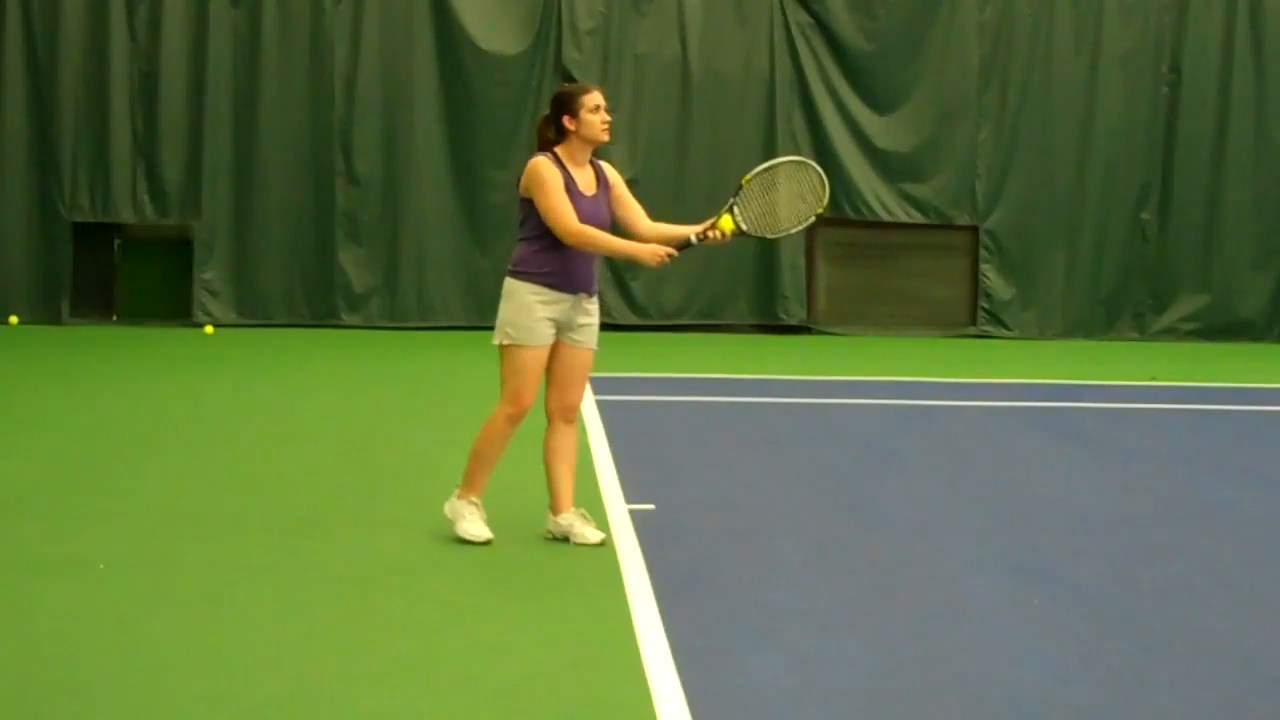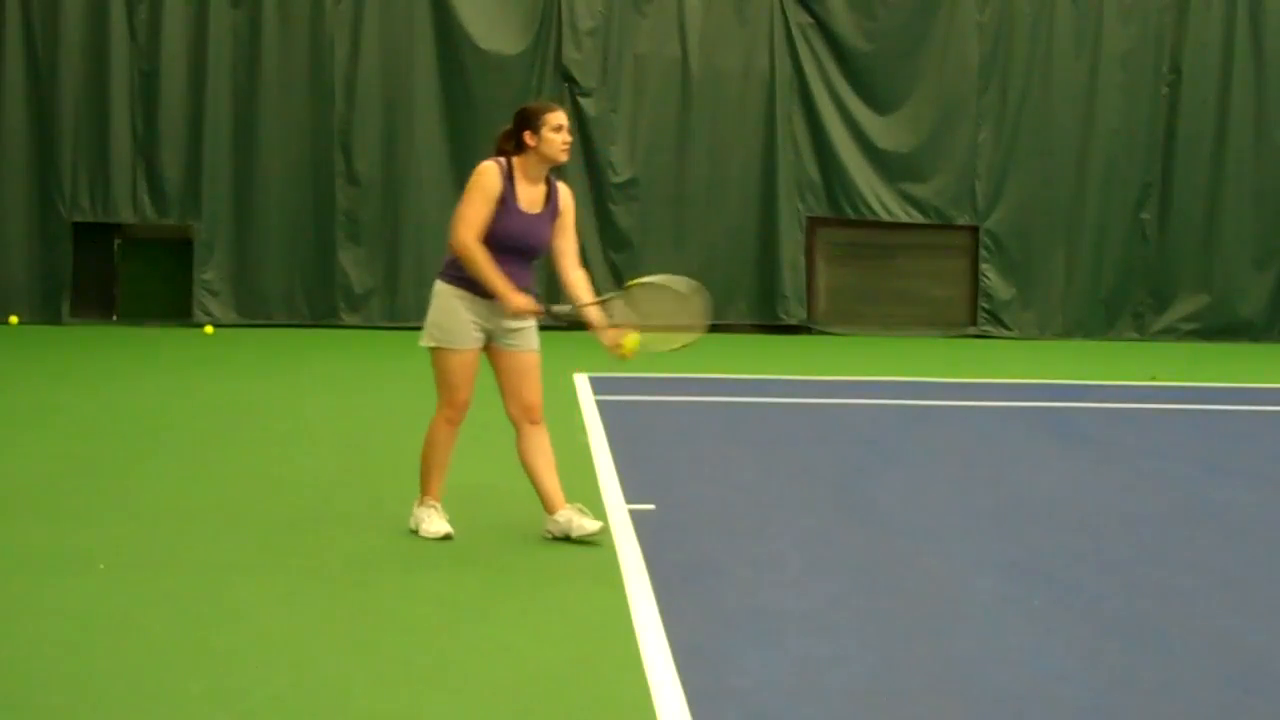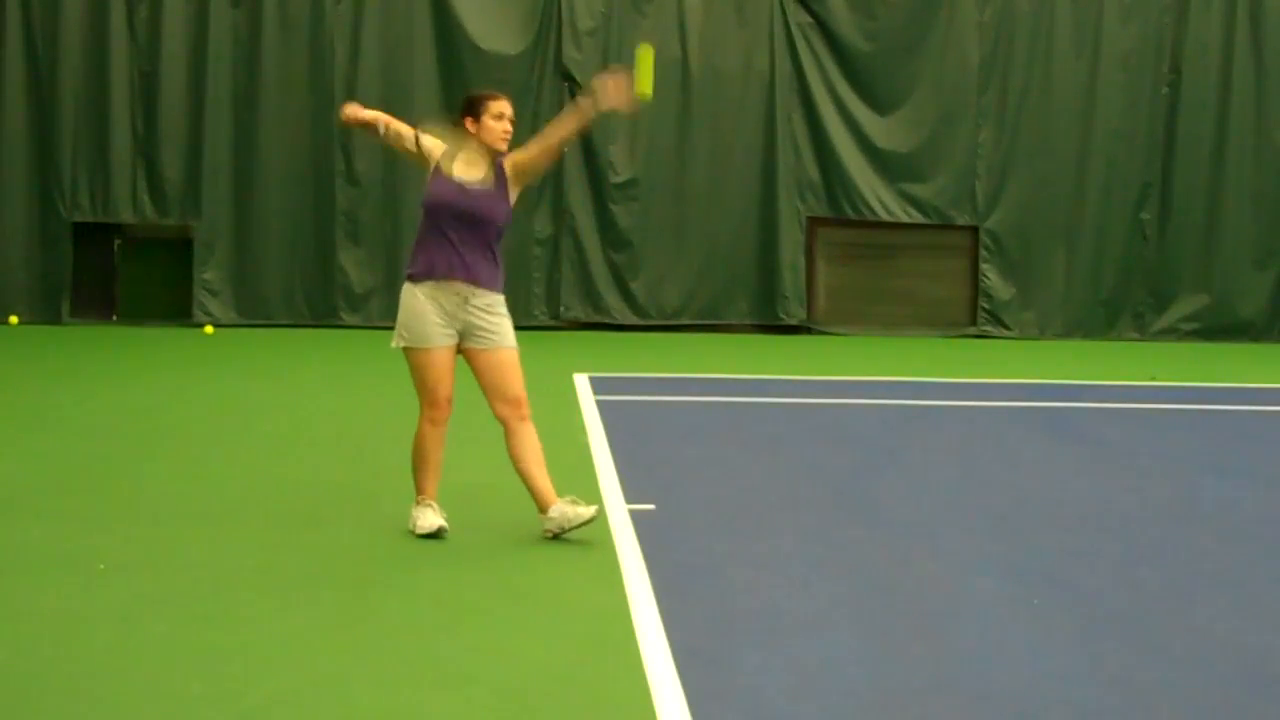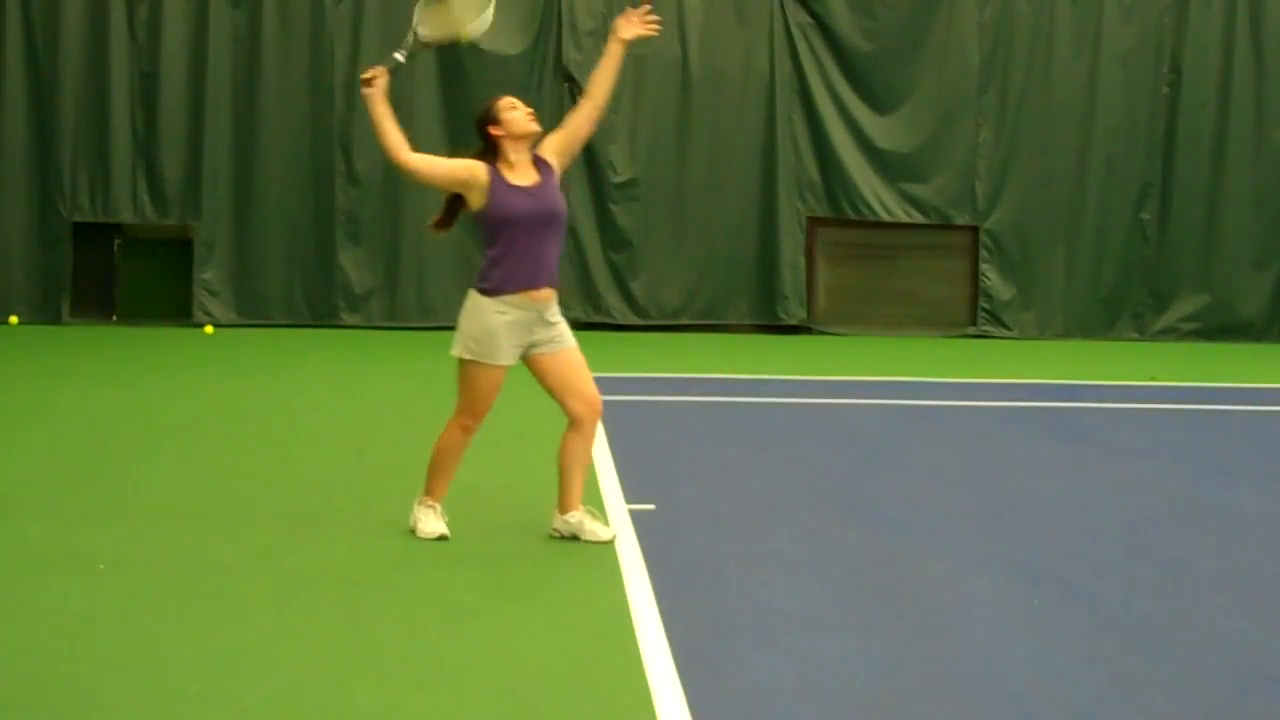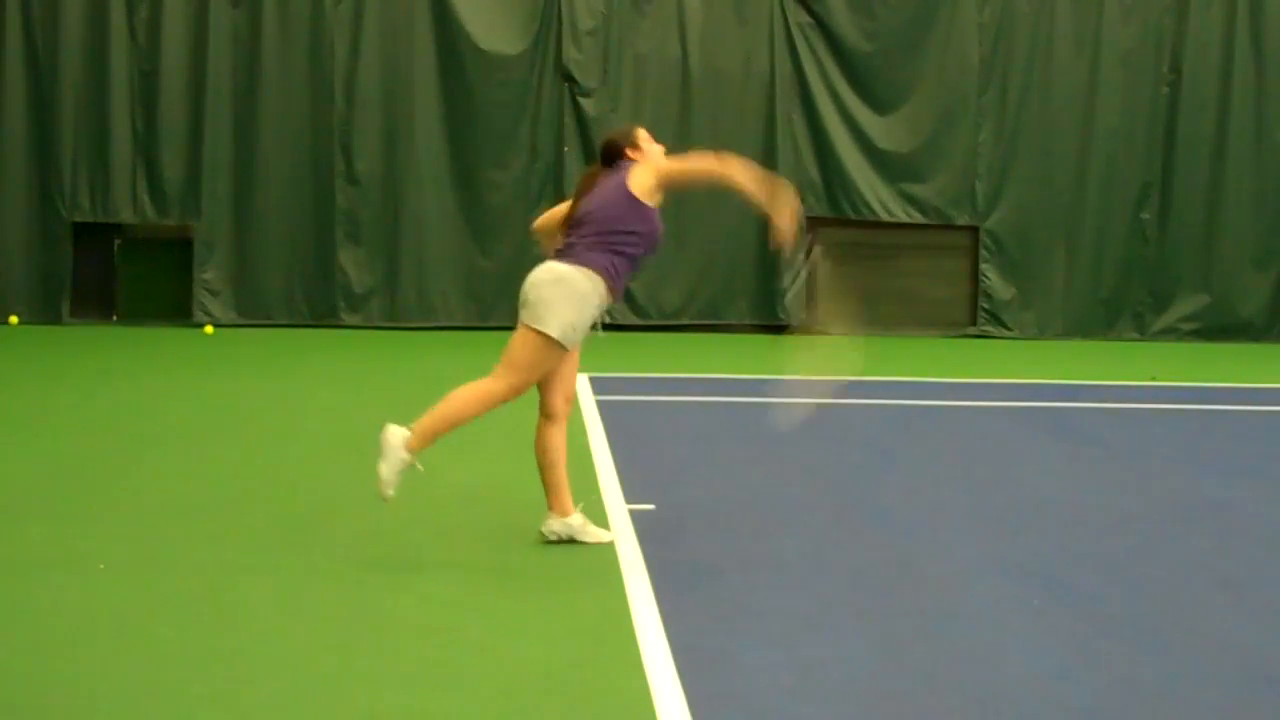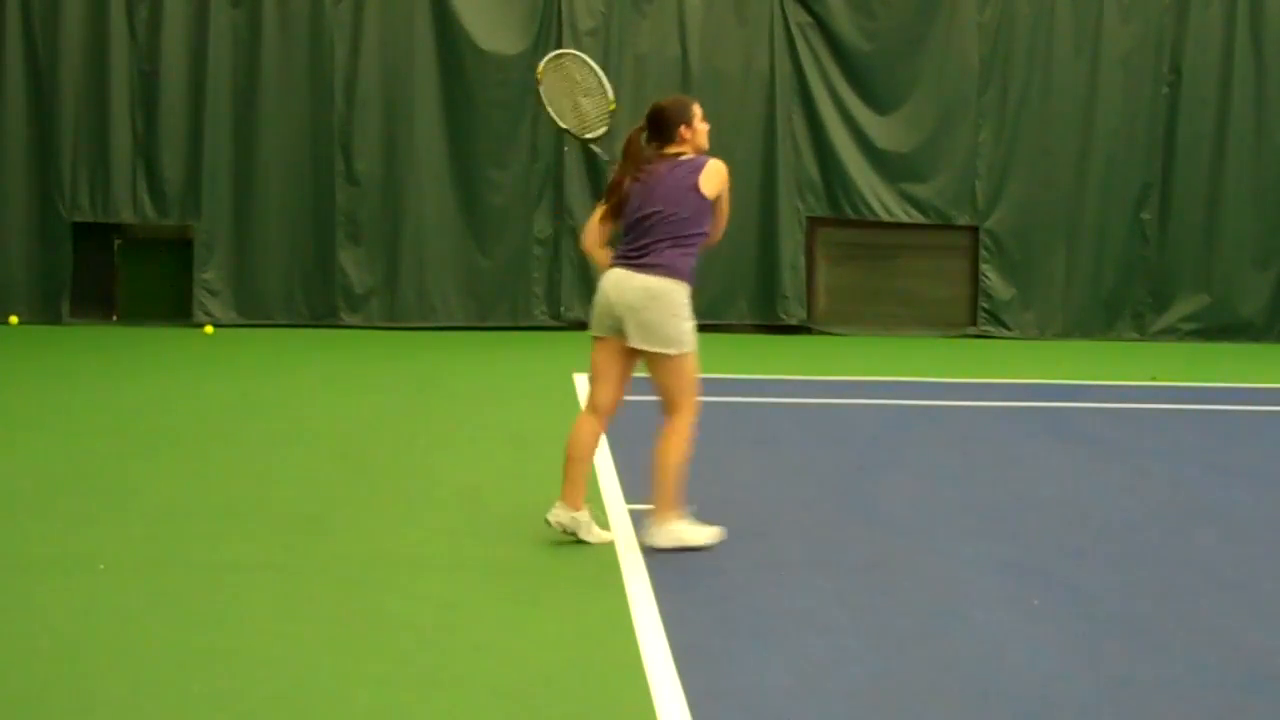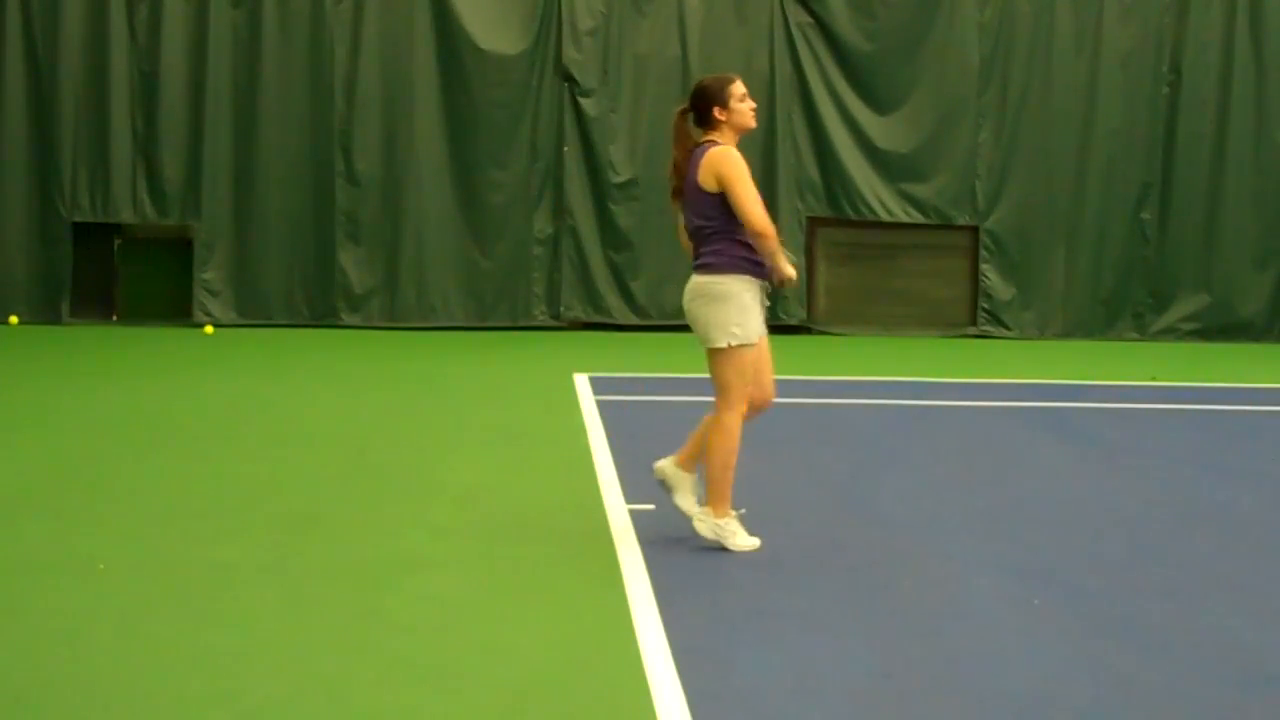
dt=0.5s
person 1, frame 1
left shoulder: (606, 174)
right shoulder: (542, 168)
left elbow: (643, 226)
right elbow: (571, 233)
left wrist: (699, 231)
right wrist: (636, 252)
left hip: (581, 303)
right hip: (533, 296)
left knee: (565, 412)
right knee: (515, 406)
left ankle: (563, 513)
right ankle: (465, 500)
person 1, frame 2
left shoulder: (560, 195)
right shoulder: (491, 174)
left elbow: (569, 267)
right elbow: (463, 240)
left wrist: (598, 321)
right wrist: (505, 293)
left hip: (515, 313)
right hip: (462, 301)
left knee: (529, 413)
right knee: (453, 409)
left ankle: (559, 512)
right ankle: (428, 505)
person 1, frame 3
left shoulder: (513, 172)
right shoulder: (439, 154)
left elbow: (552, 142)
right elbow: (386, 128)
left wrist: (590, 107)
right wrist: (361, 115)
left hip: (484, 304)
right hip: (428, 298)
left knee: (514, 408)
right knee: (436, 408)
left ankle: (553, 509)
right ankle: (425, 505)
person 1, frame 4
left shoulder: (549, 162)
right shoulder: (478, 175)
left elbow: (593, 106)
right elbow: (403, 157)
left wrist: (617, 43)
right wrist: (377, 98)
left hip: (546, 316)
right hip: (496, 313)
left knee: (587, 408)
right knee: (469, 419)
left ankle: (570, 513)
right ankle: (428, 504)
person 1, frame 5
left shoulder: (602, 187)
right shoulder: (645, 175)
left elbow: (542, 227)
right elbow: (722, 166)
right wrist: (775, 197)
left hip: (557, 281)
right hip: (573, 291)
left knee: (556, 409)
right knee: (503, 384)
left ankle: (562, 514)
right ankle: (407, 442)
person 1, frame 6
left shoulder: (632, 177)
right shoulder: (712, 171)
left elbow: (592, 242)
right elbow: (713, 234)
left hip: (615, 289)
right hip: (662, 296)
left knee: (599, 406)
right knee: (682, 412)
left ankle: (570, 507)
right ankle: (667, 520)
person 1, frame 7
left shoulder: (699, 160)
right shoulder: (722, 156)
left elbow: (692, 235)
right elbow: (759, 226)
right wrist: (782, 265)
left hip: (739, 291)
right hip: (725, 291)
left knee: (758, 397)
right knee: (736, 404)
left ankle: (680, 465)
right ankle: (718, 515)
